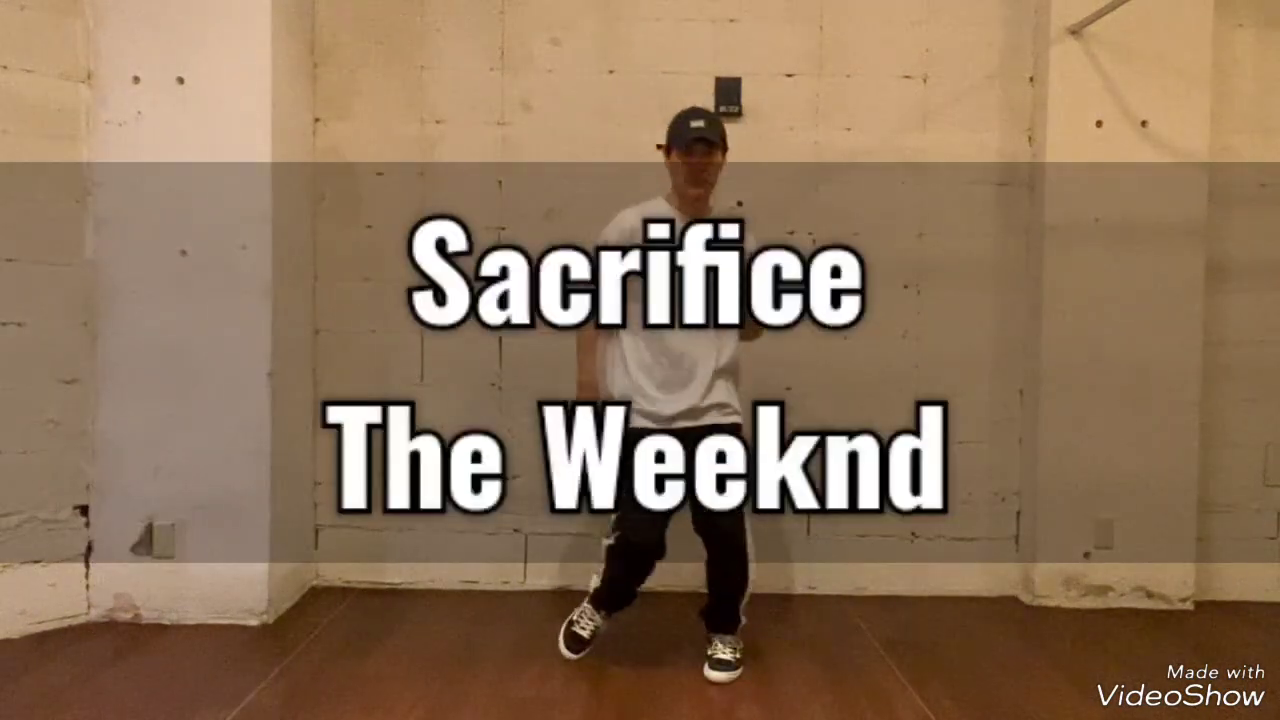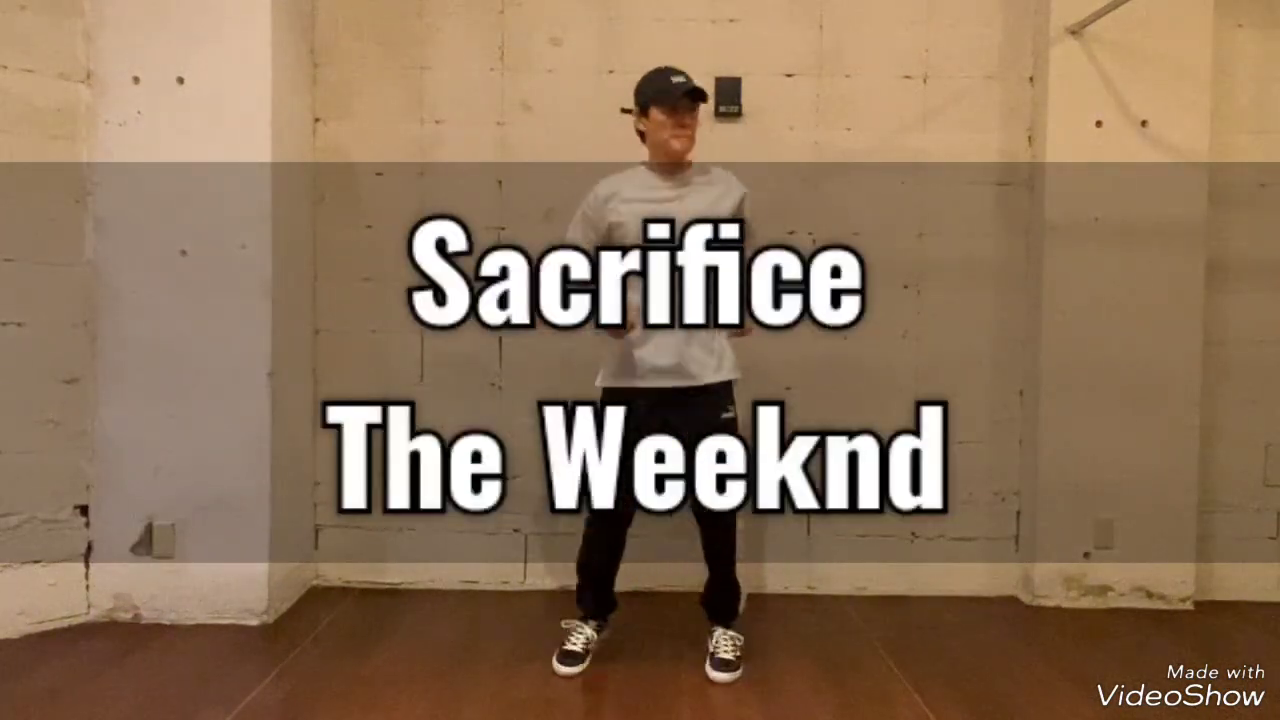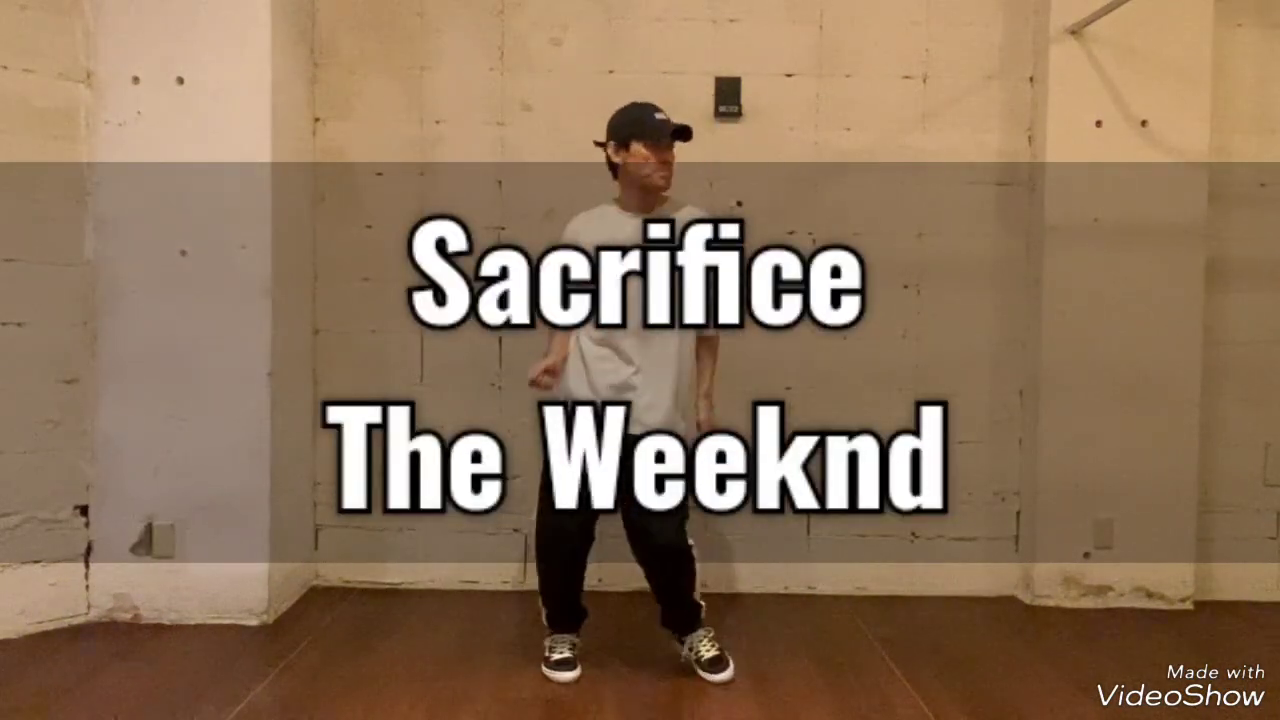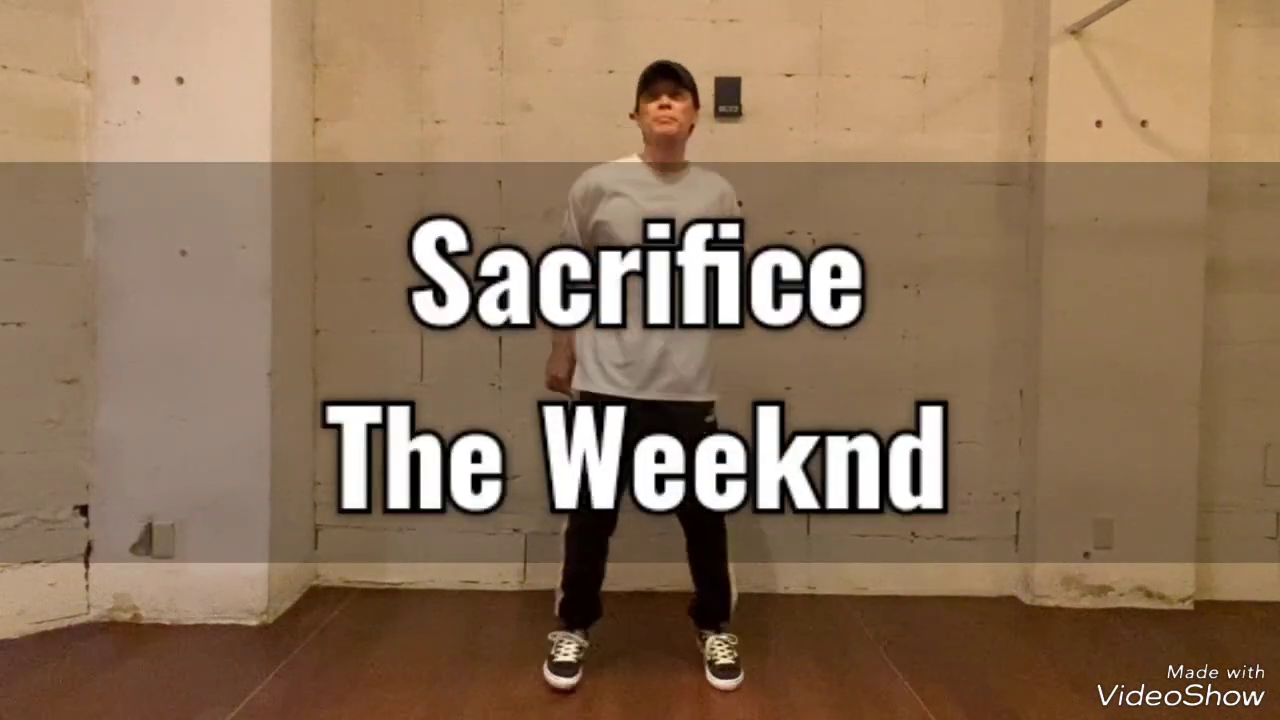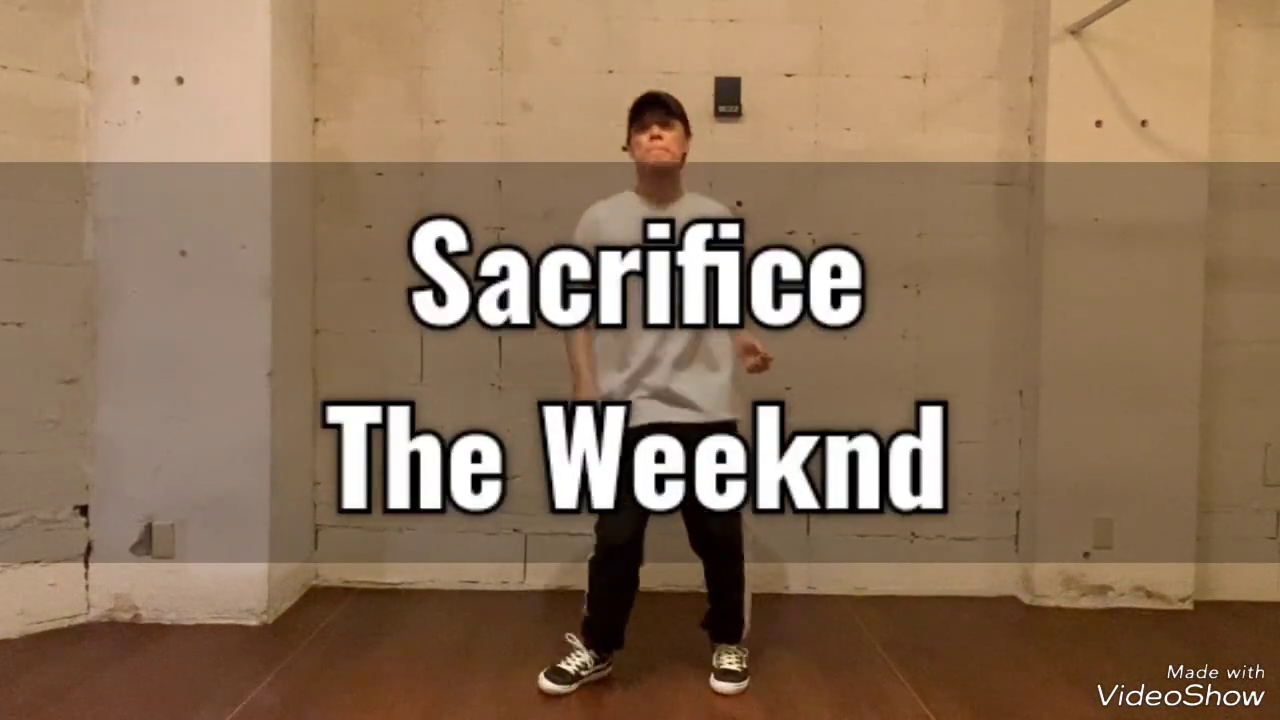
dt=0.7s
person 1, frame 1
left shoulder: (736, 239)
right shoulder: (630, 227)
left elbow: (751, 328)
left wrist: (746, 315)
right wrist: (589, 372)
left hip: (714, 415)
right hip: (642, 414)
left knee: (726, 535)
right knee: (638, 540)
left ankle: (723, 632)
right ankle: (598, 606)
person 1, frame 2
left shoulder: (727, 190)
right shoulder: (612, 194)
left hip: (707, 380)
right hip: (635, 382)
left knee: (718, 510)
right knee: (612, 507)
left ankle: (723, 628)
right ankle: (587, 622)
person 1, frame 3
left shoulder: (697, 226)
right shoulder: (583, 229)
left elbow: (708, 319)
left wrist: (706, 395)
right wrist: (554, 357)
left hip: (656, 418)
right hip: (583, 411)
left knee: (662, 538)
right knee: (561, 532)
left ankle: (691, 631)
right ankle: (563, 633)
person 1, frame 4
left shoulder: (718, 194)
right shoulder: (597, 185)
right wrist: (560, 352)
left hip: (685, 387)
right hip: (606, 384)
left knee: (703, 515)
right knee: (592, 514)
left ankle: (715, 630)
right ankle: (572, 629)
person 1, frame 5
left shoulder: (717, 220)
right shoulder: (602, 220)
left wrist: (747, 346)
right wrist: (585, 390)
left hip: (706, 412)
right hip: (630, 412)
left knee: (722, 540)
right knee: (617, 543)
left ankle: (727, 643)
right ankle: (594, 646)
